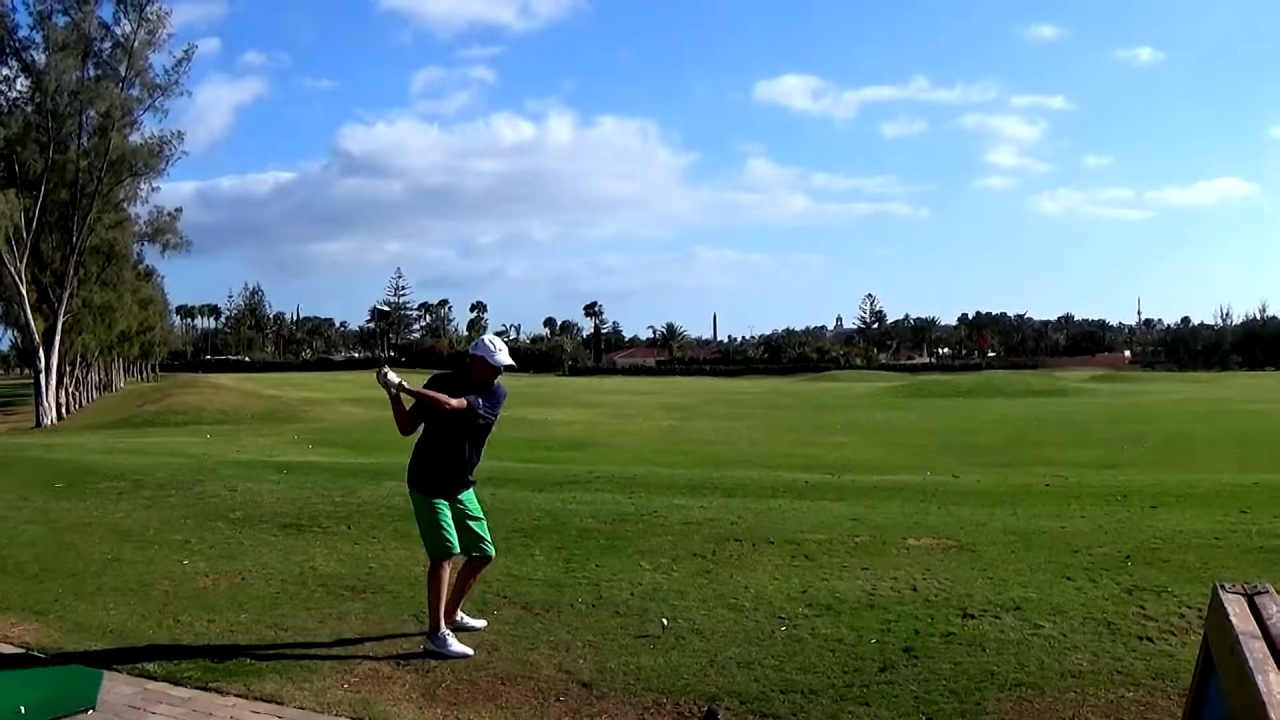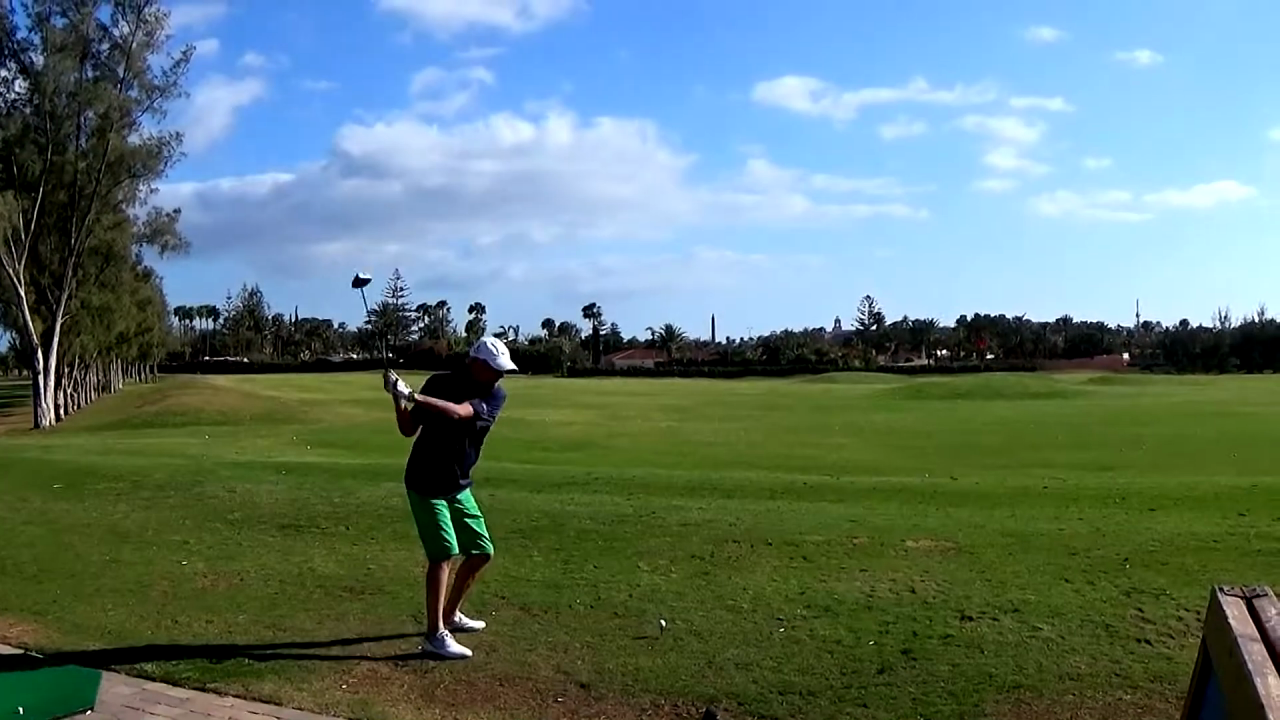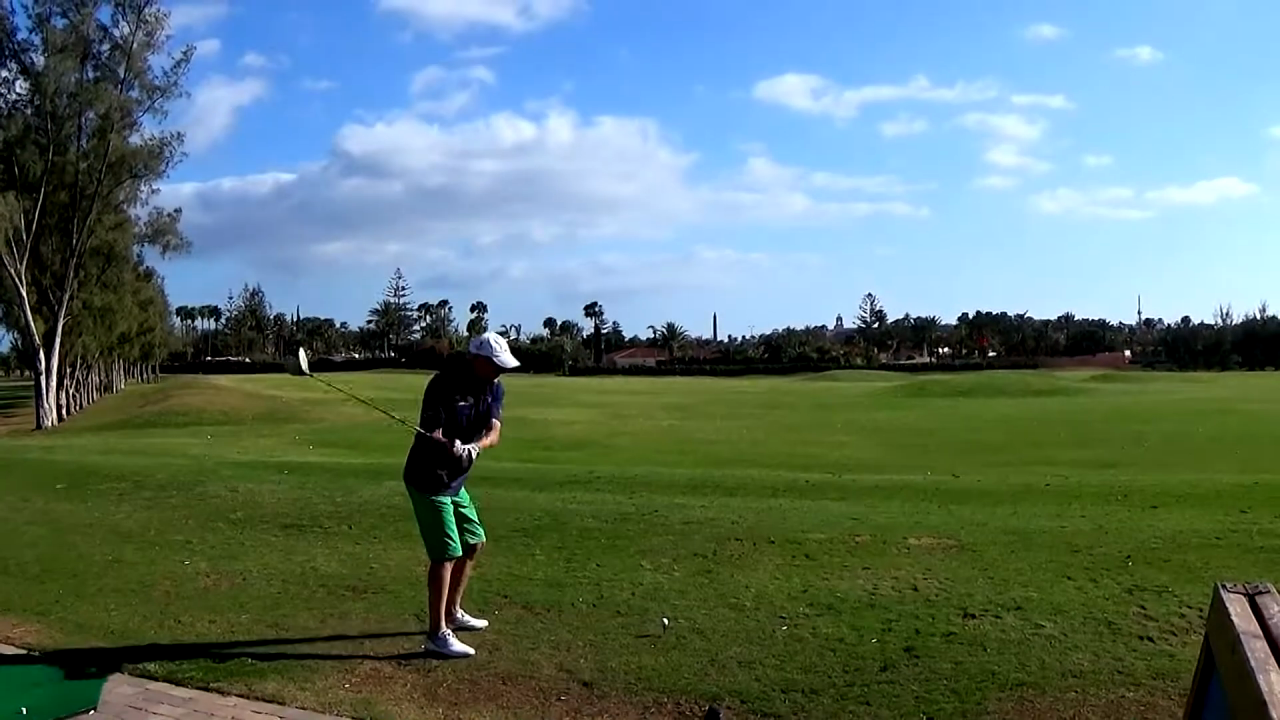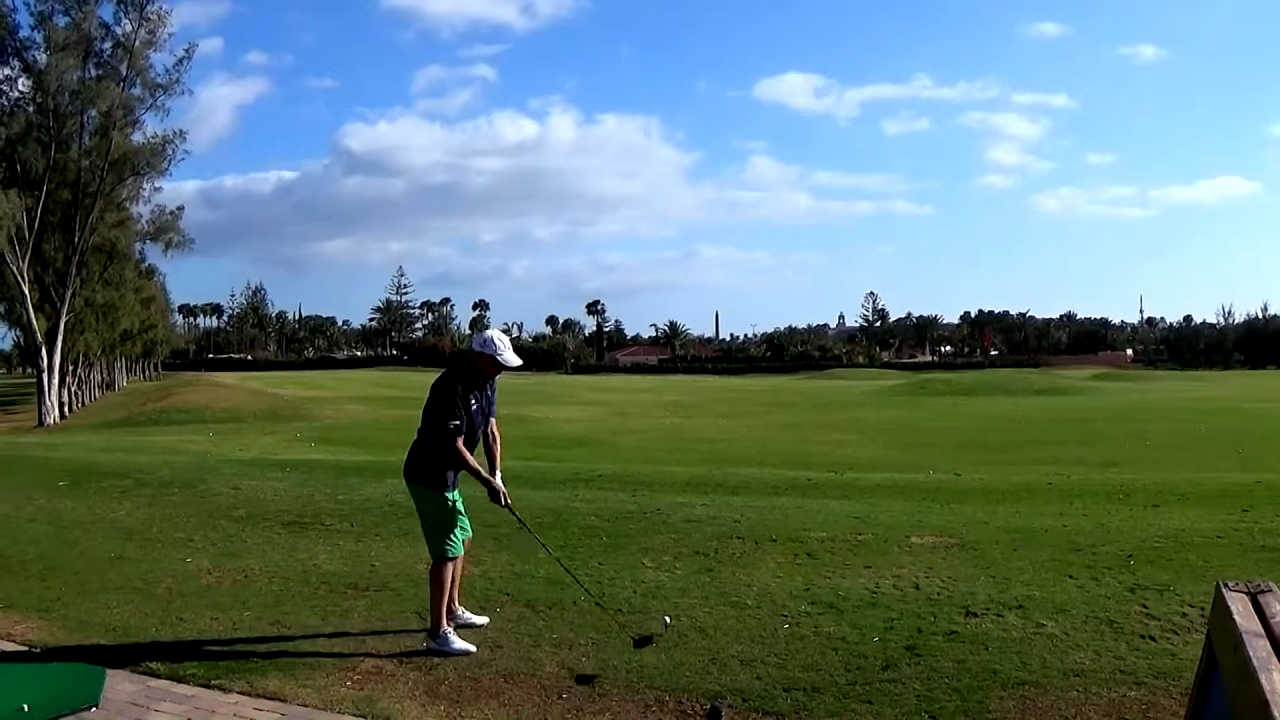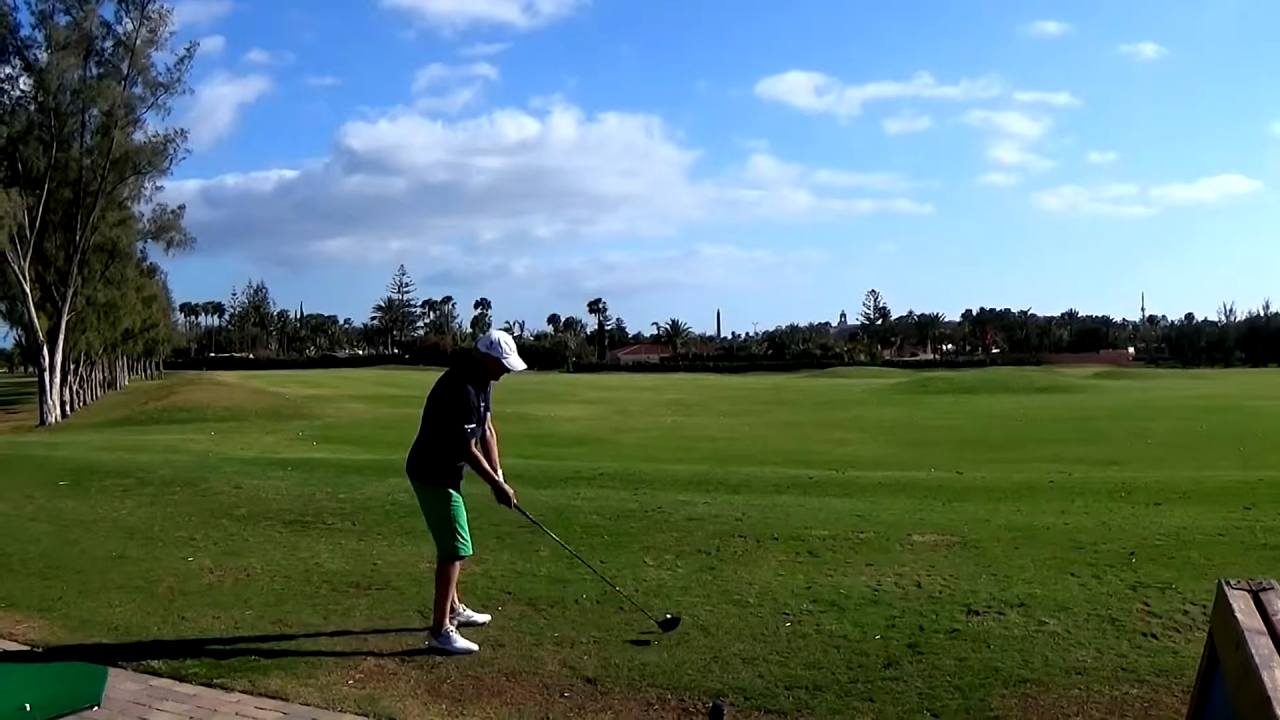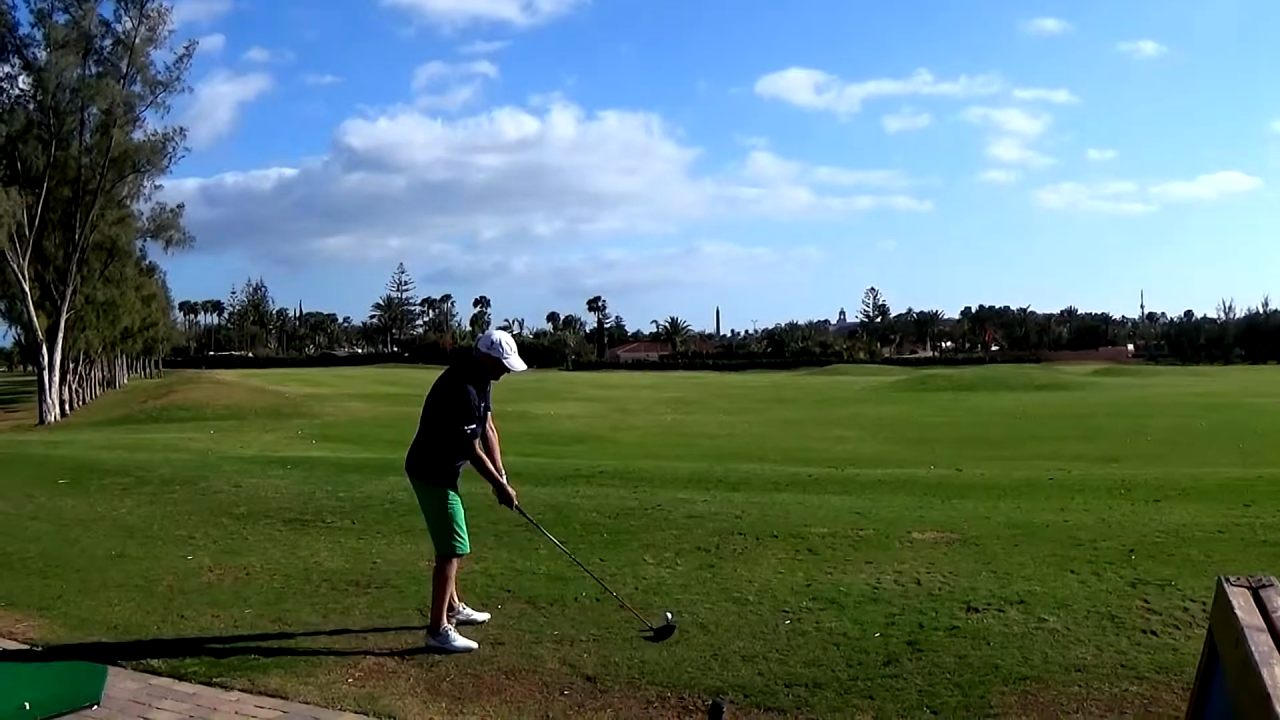
dt=0.2s
person 1, frame 1
left shoulder: (496, 394)
right shoulder: (440, 382)
left elbow: (452, 405)
right elbow: (408, 428)
left wrist: (403, 386)
right wrist: (395, 394)
left hip: (462, 485)
right hip: (427, 483)
left knee: (483, 553)
right knee: (446, 552)
left ankle: (452, 614)
right ankle: (437, 632)
person 1, frame 2
left shoulder: (495, 396)
right shoulder: (439, 384)
left elbow: (457, 412)
right elbow: (409, 430)
left wrist: (411, 395)
right wrist: (399, 399)
left hip: (459, 485)
right hip: (426, 484)
left knee: (481, 551)
right knee: (444, 554)
left ankle: (450, 614)
right ankle: (435, 634)
person 1, frame 3
left shoulder: (494, 389)
right shoulder: (443, 384)
left elbow: (493, 432)
right elbow: (431, 436)
left wrist: (473, 447)
right wrist: (448, 446)
left hip: (455, 480)
right hip: (428, 480)
left knee: (471, 543)
right knee: (447, 553)
left ankle: (452, 612)
right ankle: (438, 633)
person 1, frame 4
left shoulder: (487, 384)
right shoulder: (452, 387)
left elbow: (491, 430)
right elbow: (454, 447)
left wrist: (496, 475)
right wrist: (488, 481)
left hip: (447, 475)
right hip: (429, 476)
left knee: (460, 540)
right knee: (447, 550)
left ankle: (452, 610)
right ankle: (438, 632)
person 1, frame 5
left shoulder: (482, 381)
right shoulder: (461, 388)
left elbow: (487, 430)
right elbow: (469, 450)
left wrist: (499, 476)
right wrist: (497, 485)
left hip: (443, 470)
right hip: (434, 473)
left knee: (454, 544)
right knee: (455, 549)
left ankle: (453, 608)
right ankle: (441, 630)
person 1, frame 6
left shoulder: (480, 379)
right shoulder: (461, 389)
left elbow: (488, 430)
right elbow: (472, 451)
left wrist: (502, 476)
right wrist: (500, 486)
left hip: (440, 469)
right hip: (432, 472)
left knee: (450, 543)
right knee: (452, 548)
left ankle: (453, 607)
right ankle: (438, 629)
